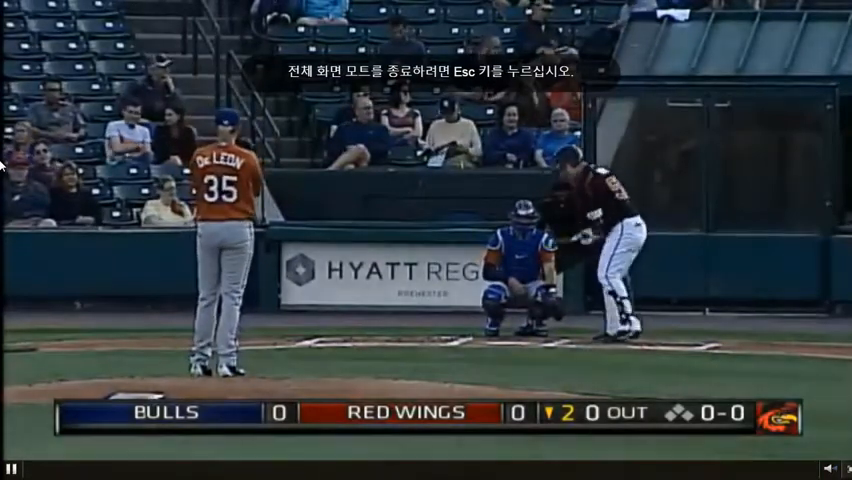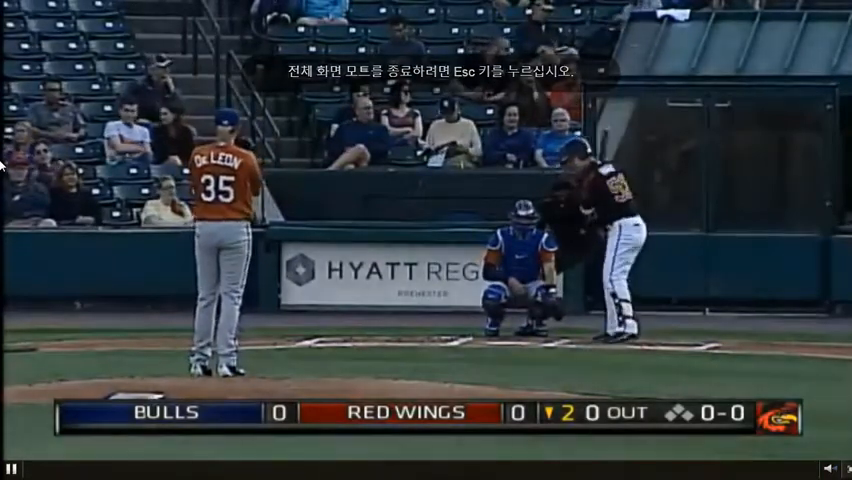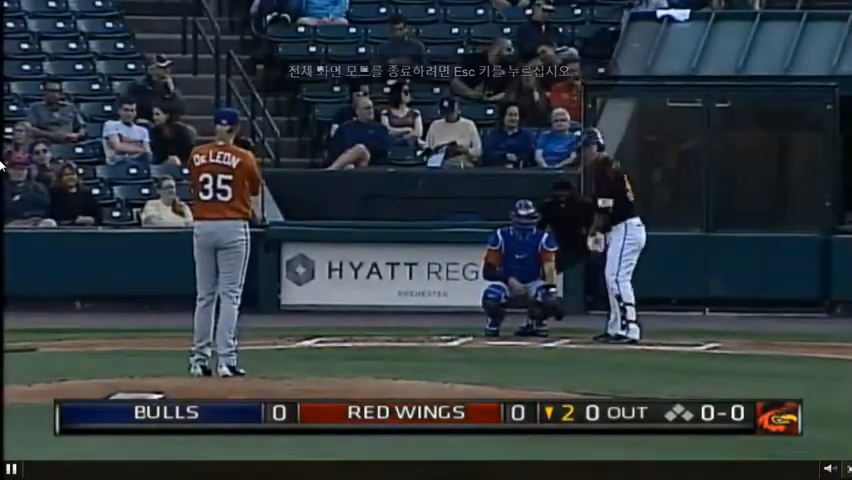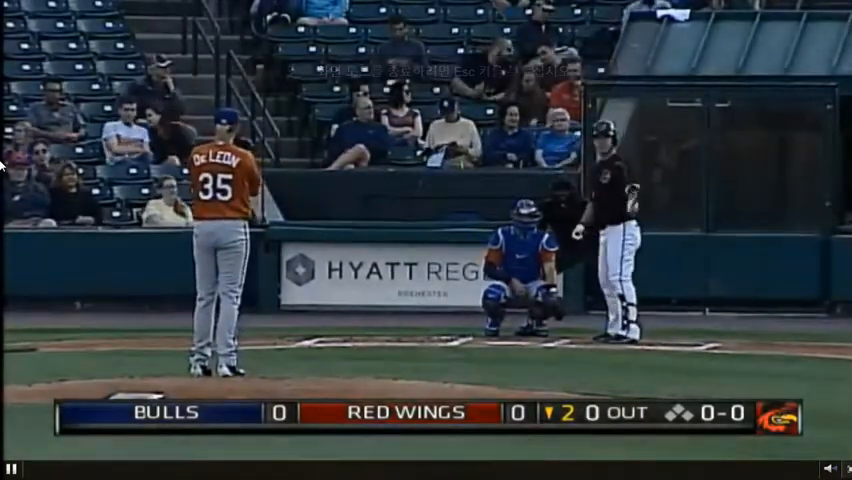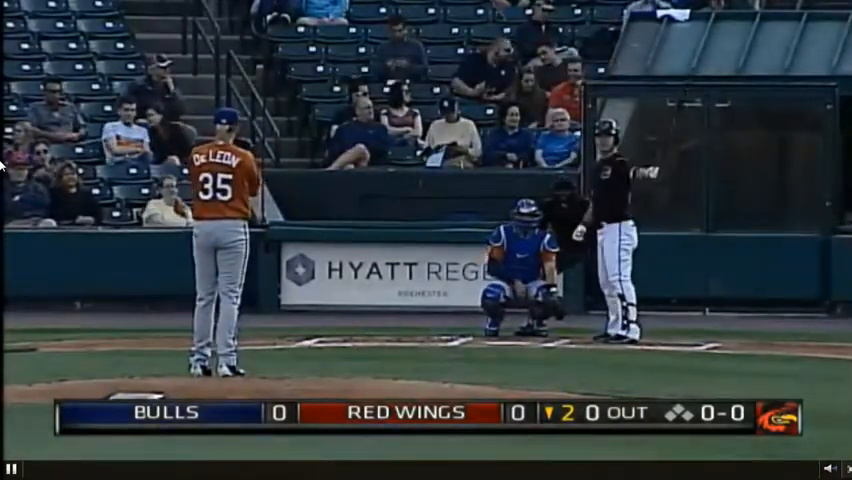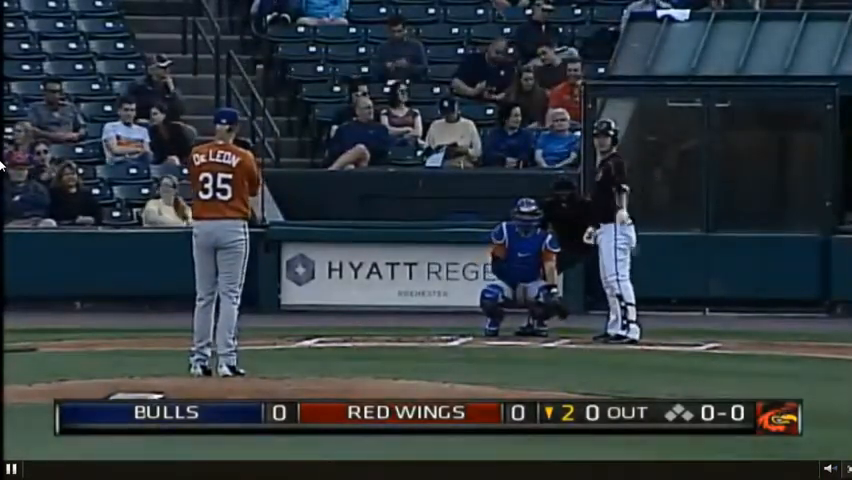
dt=0.3s
person 1, frame 1
left shoulder: (199, 156)
right shoulder: (247, 158)
right elbow: (257, 191)
left hip: (207, 228)
right hip: (238, 229)
left knee: (207, 296)
right knee: (232, 296)
left ankle: (199, 359)
right ankle: (226, 360)
person 1, frame 2
left shoulder: (197, 155)
right shoulder: (246, 158)
right elbow: (256, 190)
left hip: (205, 228)
right hip: (235, 229)
left knee: (206, 295)
right knee: (231, 296)
left ankle: (200, 359)
right ankle: (227, 360)
person 1, frame 3
left shoulder: (196, 155)
right shoulder: (244, 158)
right elbow: (255, 190)
left hip: (202, 227)
right hip: (233, 228)
left knee: (204, 295)
right knee: (230, 295)
left ankle: (199, 359)
right ankle: (226, 360)
person 1, frame 4
left shoulder: (196, 155)
right shoulder: (244, 157)
right elbow: (254, 190)
left hip: (202, 227)
right hip: (232, 228)
left knee: (204, 295)
right knee: (229, 295)
left ankle: (199, 359)
right ankle: (226, 360)
person 1, frame 5
left shoulder: (196, 155)
right shoulder: (244, 158)
right elbow: (254, 190)
left hip: (202, 227)
right hip: (232, 228)
left knee: (204, 295)
right knee: (229, 295)
left ankle: (199, 359)
right ankle: (226, 360)
person 1, frame 6
left shoulder: (196, 155)
right shoulder: (244, 157)
right elbow: (254, 190)
left hip: (202, 227)
right hip: (232, 228)
left knee: (204, 295)
right knee: (229, 295)
left ankle: (199, 359)
right ankle: (226, 360)
person 2, frame 1
left shoulder: (588, 180)
right shoulder: (597, 173)
left elbow: (596, 217)
left wrist: (591, 233)
right wrist: (592, 232)
left hip: (625, 229)
right hip: (634, 227)
left knee: (607, 275)
right knee: (612, 277)
left ankle: (628, 323)
right ankle: (614, 329)
person 2, frame 2
left shoulder: (590, 178)
right shoulder: (609, 168)
left elbow: (588, 213)
left wrist: (597, 216)
left hip: (623, 228)
right hip: (635, 226)
left knee: (613, 278)
right knee: (613, 278)
left ankle: (627, 327)
right ankle: (614, 329)
person 2, frame 3
left shoulder: (606, 169)
right shoulder: (606, 168)
left elbow: (604, 207)
left wrist: (595, 233)
right wrist: (597, 232)
left hip: (625, 229)
right hip: (618, 230)
left knee: (617, 278)
right knee: (612, 279)
left ankle: (629, 330)
right ankle: (615, 329)
person 2, frame 4
left shoulder: (618, 165)
right shoulder: (598, 167)
left elbow: (631, 187)
left wrist: (632, 200)
right wrist: (582, 223)
left hip: (621, 229)
right hip: (607, 231)
left knee: (620, 278)
right knee: (606, 281)
left ankle: (629, 330)
right ankle: (615, 329)
person 2, frame 5
left shoulder: (618, 163)
right shoulder: (598, 166)
left elbow: (633, 172)
left wrist: (646, 172)
right wrist: (584, 224)
left hip: (619, 228)
right hip: (604, 229)
left knee: (620, 278)
right knee: (607, 281)
left ankle: (630, 329)
right ankle: (615, 328)
person 2, frame 6
left shoulder: (614, 163)
right shoulder: (603, 164)
left elbow: (621, 188)
left wrist: (622, 209)
right wrist: (594, 226)
left hip: (616, 228)
right hip: (606, 228)
left knee: (618, 278)
right knee: (608, 281)
left ankle: (630, 329)
right ankle: (616, 328)
person 3, frame 1
left shoulder: (543, 239)
right shoulder: (501, 236)
left elbow: (549, 267)
right elbow: (488, 271)
left wrist: (551, 290)
right wrist: (509, 280)
left hip: (532, 285)
right hip: (507, 284)
left knee: (550, 300)
right knee: (491, 297)
left ankle: (535, 323)
right ankle: (494, 323)
person 3, frame 2
left shoulder: (543, 239)
right shoulder: (501, 237)
left elbow: (549, 267)
right elbow: (488, 271)
left wrist: (552, 291)
right wrist: (509, 280)
left hip: (532, 285)
right hip: (507, 285)
left knee: (550, 300)
right knee: (491, 297)
left ankle: (535, 324)
right ankle: (493, 324)
person 3, frame 3
left shoulder: (543, 238)
right shoulder: (501, 236)
left elbow: (549, 267)
right elbow: (488, 271)
left wrist: (552, 291)
right wrist: (509, 280)
left hip: (532, 285)
right hip: (508, 285)
left knee: (550, 299)
right knee: (491, 297)
left ankle: (535, 323)
right ankle: (494, 323)
person 3, frame 4
left shoulder: (544, 239)
right shoulder: (502, 236)
left elbow: (549, 267)
right elbow: (489, 269)
left wrist: (552, 291)
right wrist: (511, 280)
left hip: (532, 285)
right hip: (508, 284)
left knee: (549, 299)
right knee: (491, 296)
left ankle: (535, 324)
right ankle: (493, 324)
person 3, frame 5
left shoulder: (544, 239)
right shoulder: (503, 234)
left elbow: (550, 267)
right elbow: (493, 267)
left wrist: (553, 291)
right wrist: (514, 282)
left hip: (532, 285)
right hip: (508, 284)
left knee: (550, 299)
right knee: (490, 296)
left ankle: (535, 323)
right ankle: (494, 323)
person 3, frame 6
left shoulder: (545, 238)
right shoulder: (504, 231)
left elbow: (550, 266)
right elbow: (497, 265)
left wrist: (554, 292)
right wrist: (515, 285)
left hip: (532, 284)
right hip: (508, 284)
left knee: (551, 299)
right knee: (488, 297)
left ankle: (536, 324)
right ankle: (493, 323)
